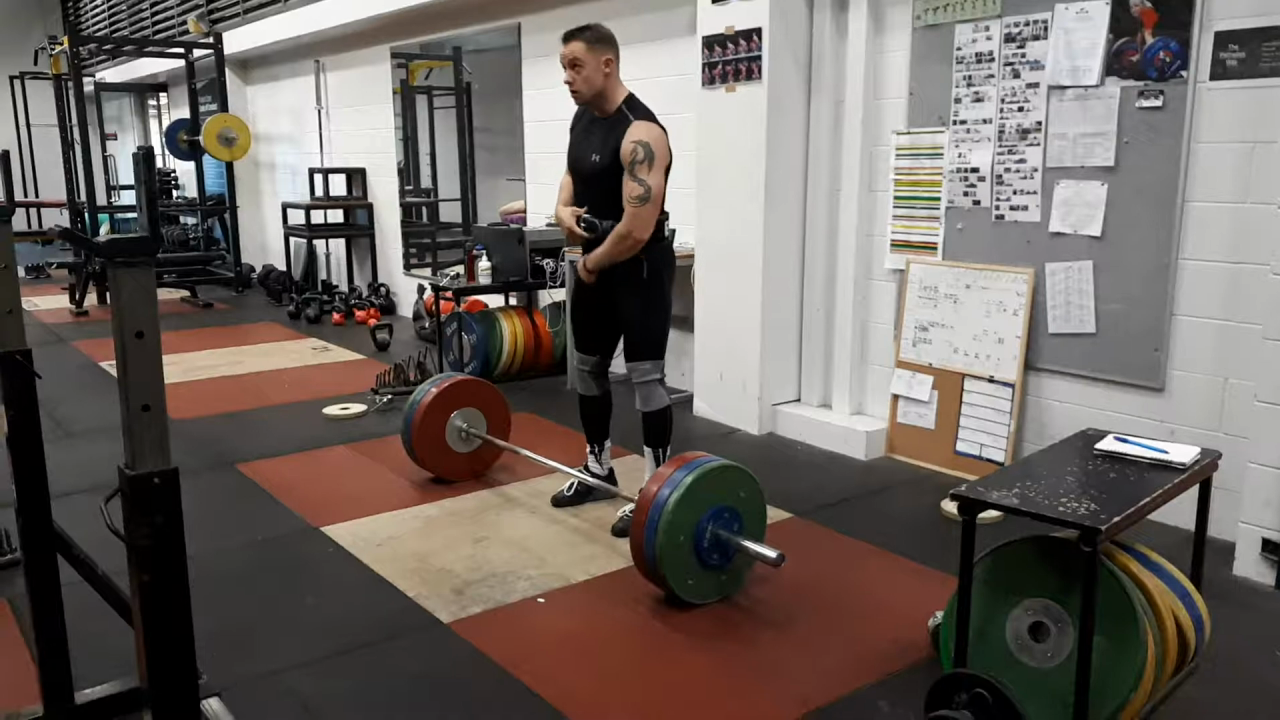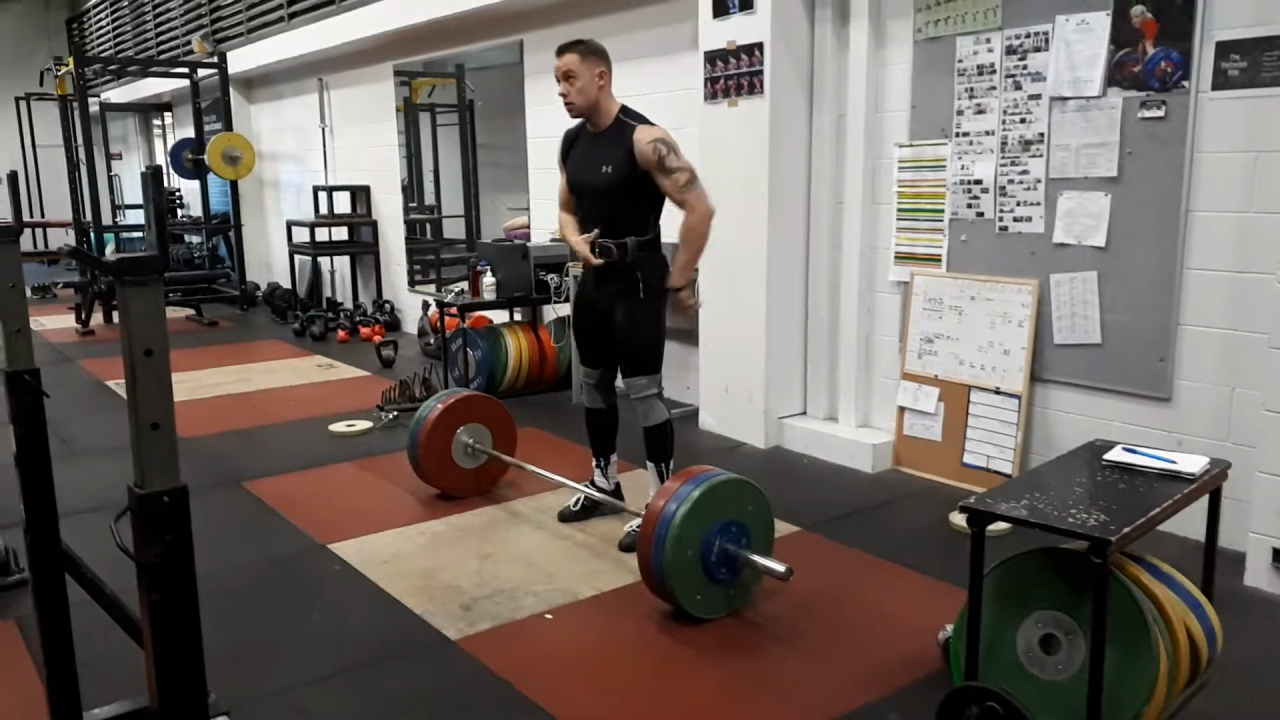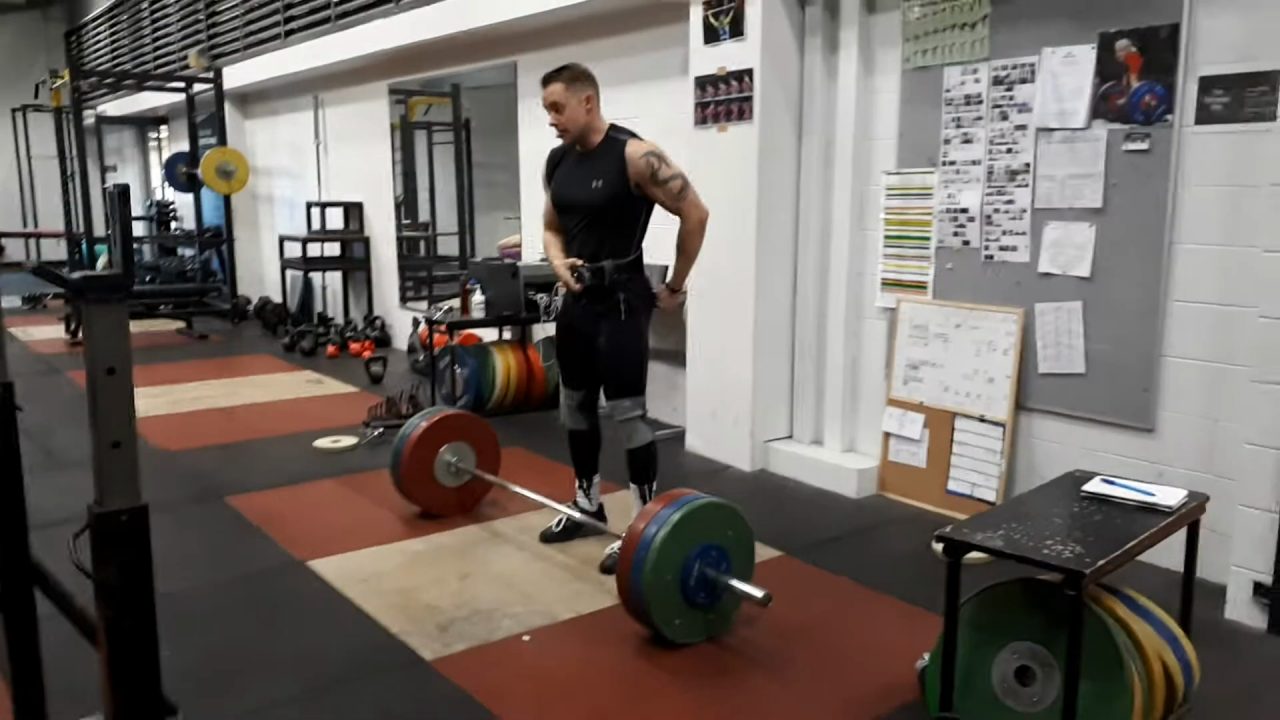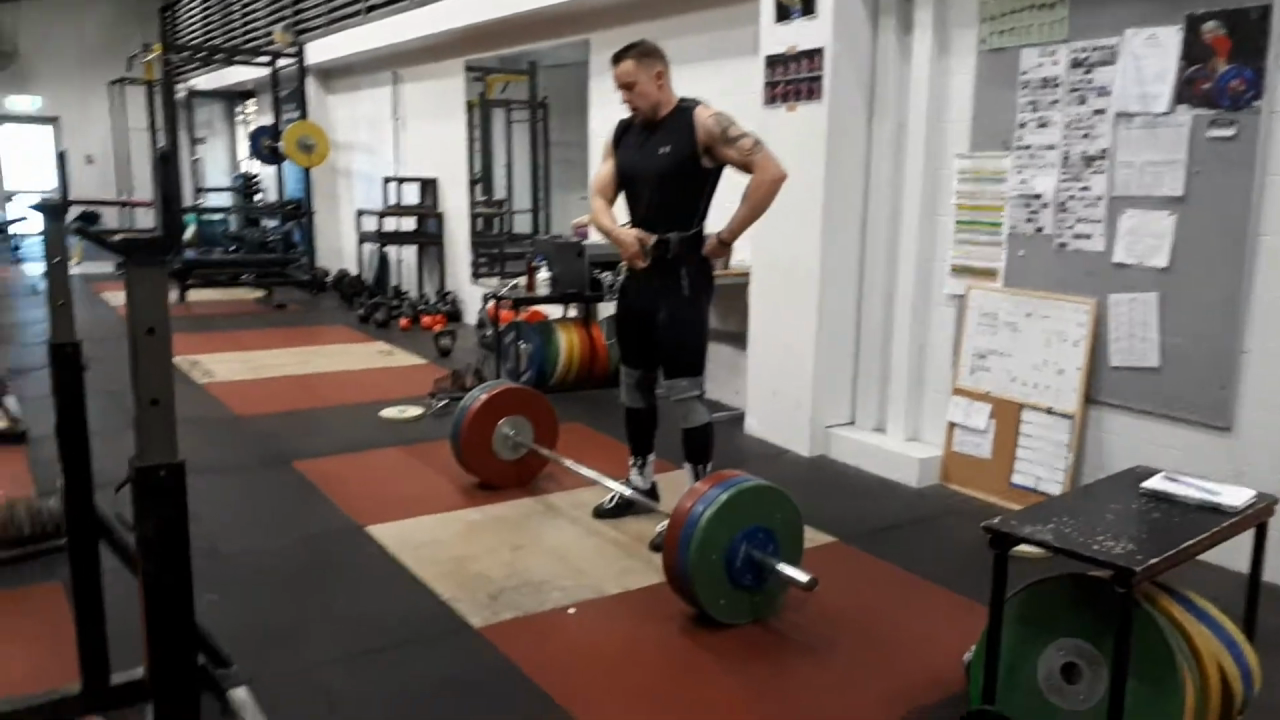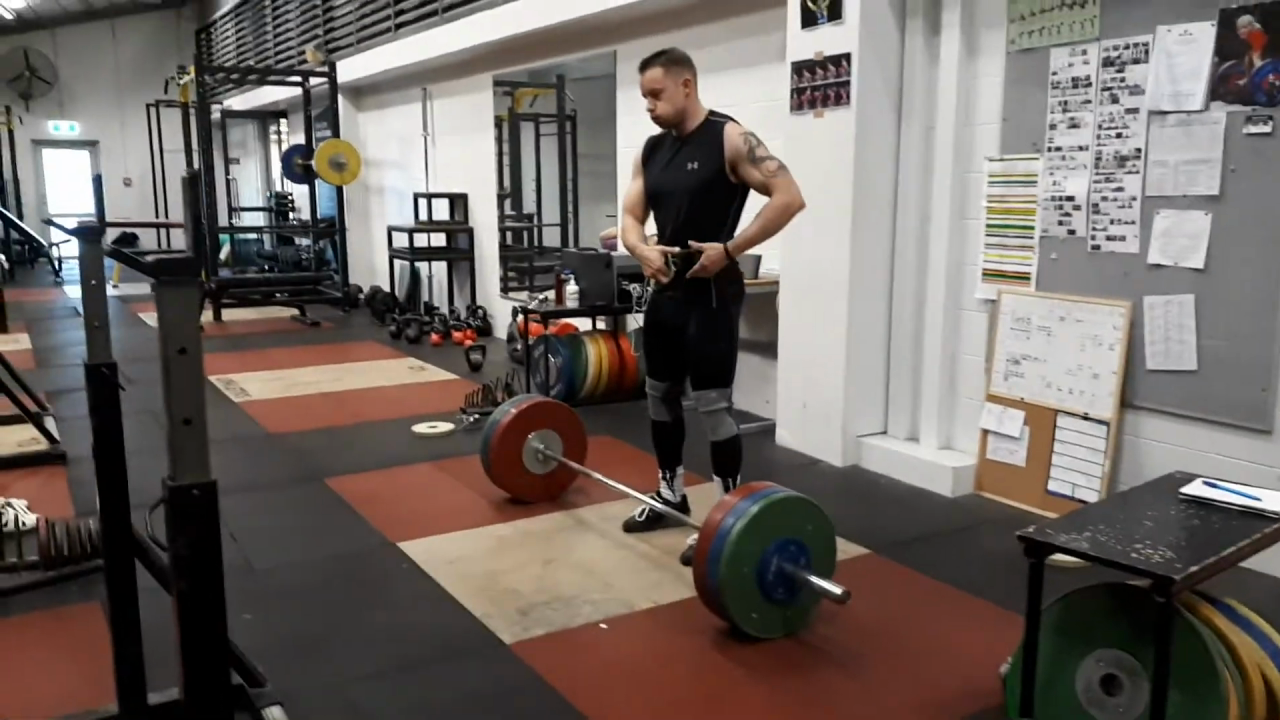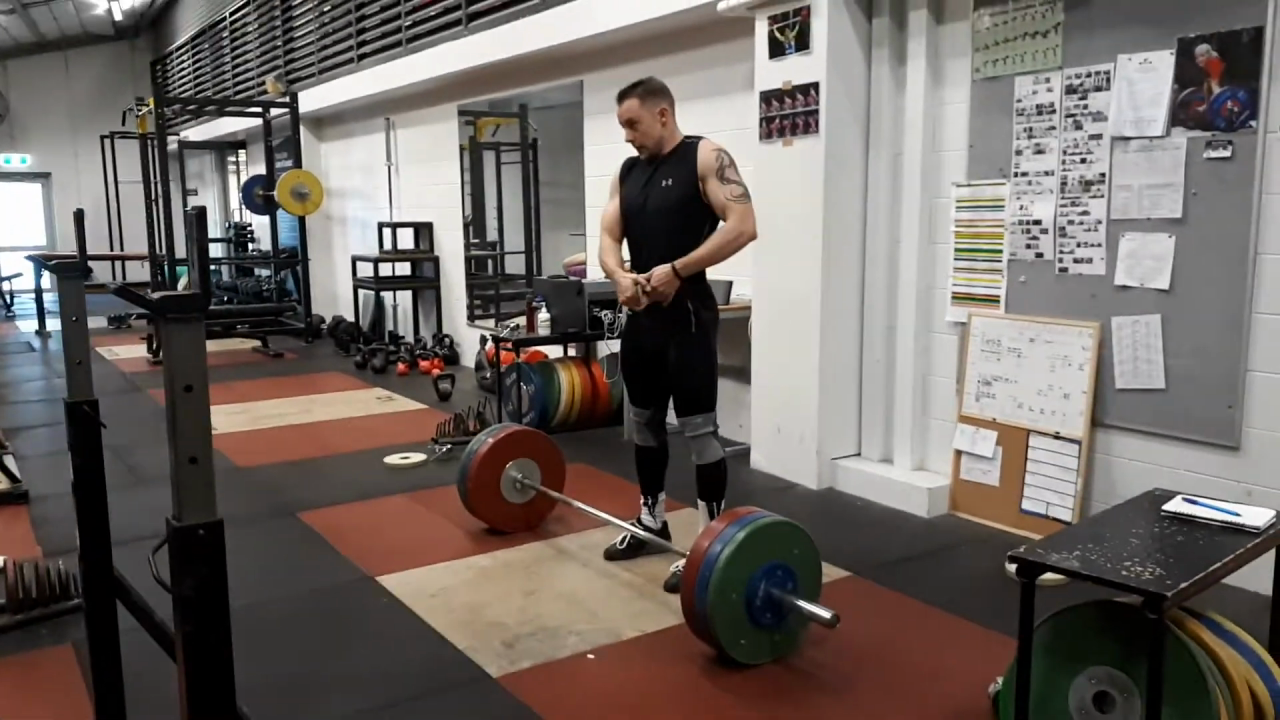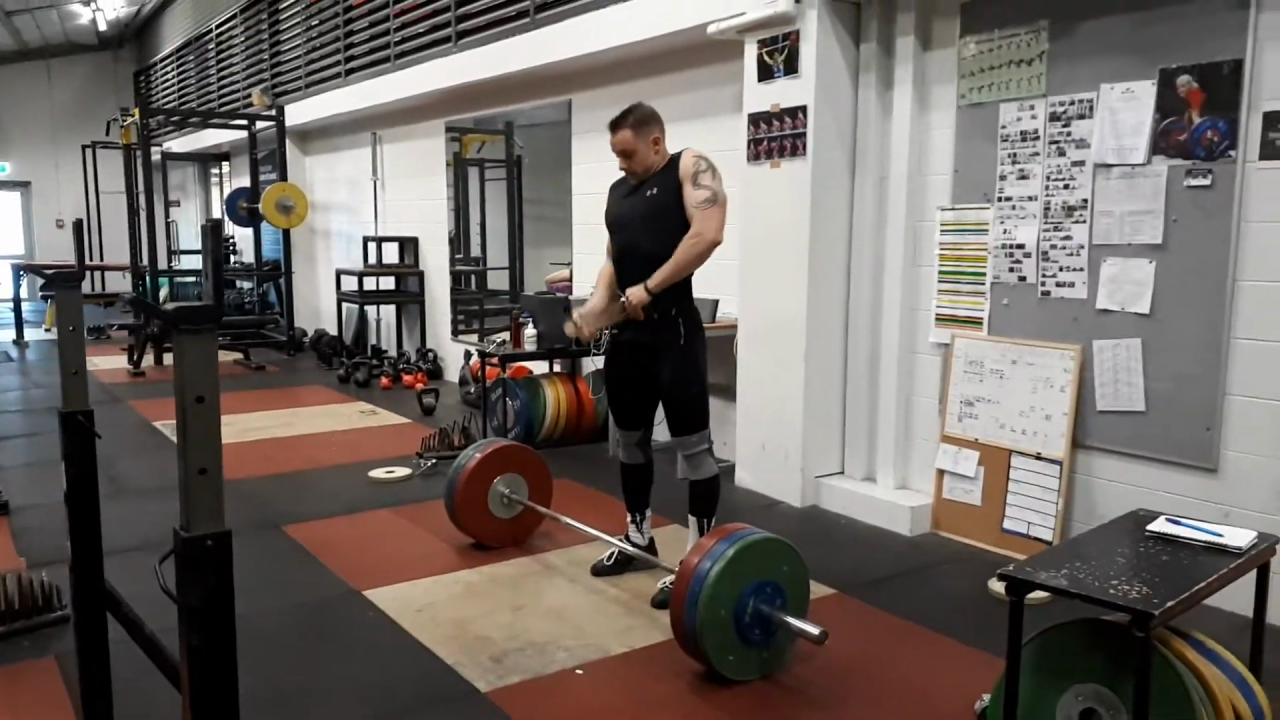
dt=0.5s
person 1, frame 1
left shoulder: (640, 133)
right shoulder: (583, 117)
left elbow: (637, 229)
left wrist: (590, 264)
right wrist: (563, 207)
left hip: (642, 266)
right hip: (596, 261)
left knee: (644, 375)
right knee: (586, 368)
right ankle: (598, 469)
person 1, frame 2
left shoulder: (644, 139)
right shoulder: (572, 142)
left elbow: (699, 209)
left wrist: (680, 283)
right wrist: (577, 242)
left hip: (638, 279)
right hip: (593, 278)
left knee: (643, 390)
right knee: (593, 382)
right ankle: (604, 483)
person 1, frame 3
left shoulder: (635, 154)
right shoulder: (557, 161)
left elbow: (694, 214)
left wrist: (675, 286)
right wrist: (558, 262)
left hip: (620, 298)
right hip: (577, 298)
left knee: (626, 411)
right knee: (576, 404)
right ankle: (587, 504)
person 1, frame 4
left shoulder: (703, 122)
right shoulder: (623, 133)
left elbow: (771, 172)
right elbow: (598, 200)
left wrist: (725, 238)
right wrist: (619, 233)
left hip: (681, 275)
right hip: (638, 273)
left knee: (684, 391)
right knee: (633, 381)
right ankle: (640, 481)
person 1, frame 5
left shoulder: (729, 139)
right shoulder: (651, 150)
left elbow: (790, 197)
right elbow: (631, 216)
left wrist: (729, 249)
right wrist: (643, 250)
left hip: (711, 291)
right hip: (667, 289)
left knee: (711, 403)
right knee: (660, 394)
right ankle: (671, 496)
person 1, frame 6
left shoulder: (705, 157)
right shoulder: (628, 171)
left elbow: (743, 225)
right elbow: (609, 235)
left wrist: (677, 270)
right wrist: (620, 276)
left hip: (687, 312)
right hip: (641, 315)
left knee: (697, 427)
right knee: (643, 421)
right ankle: (652, 522)
person 1, frame 7
left shoulder: (691, 168)
right shoulder: (619, 189)
left elbow: (708, 233)
left wrist: (650, 289)
right wrist: (596, 303)
left hip: (673, 329)
right hip: (626, 332)
left knee: (692, 444)
right knee: (630, 439)
right ankle: (638, 539)
